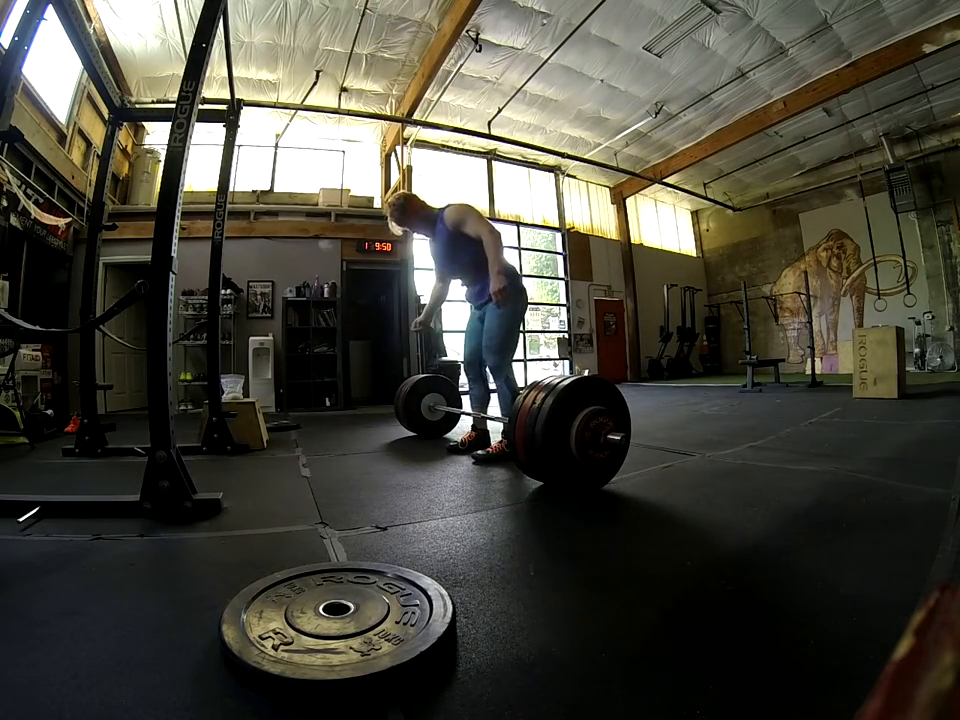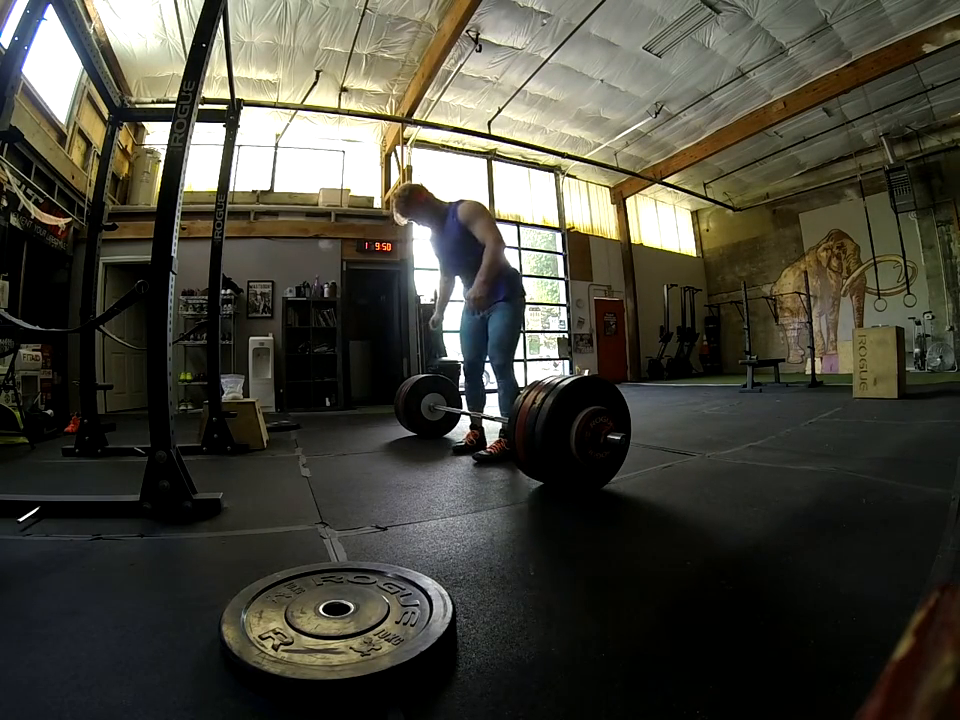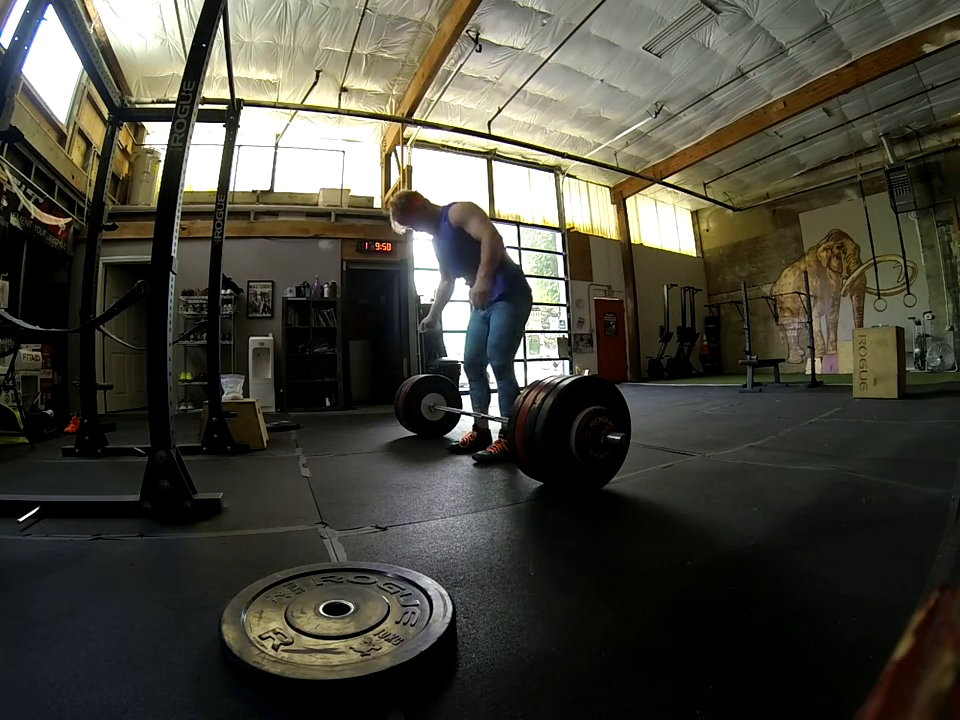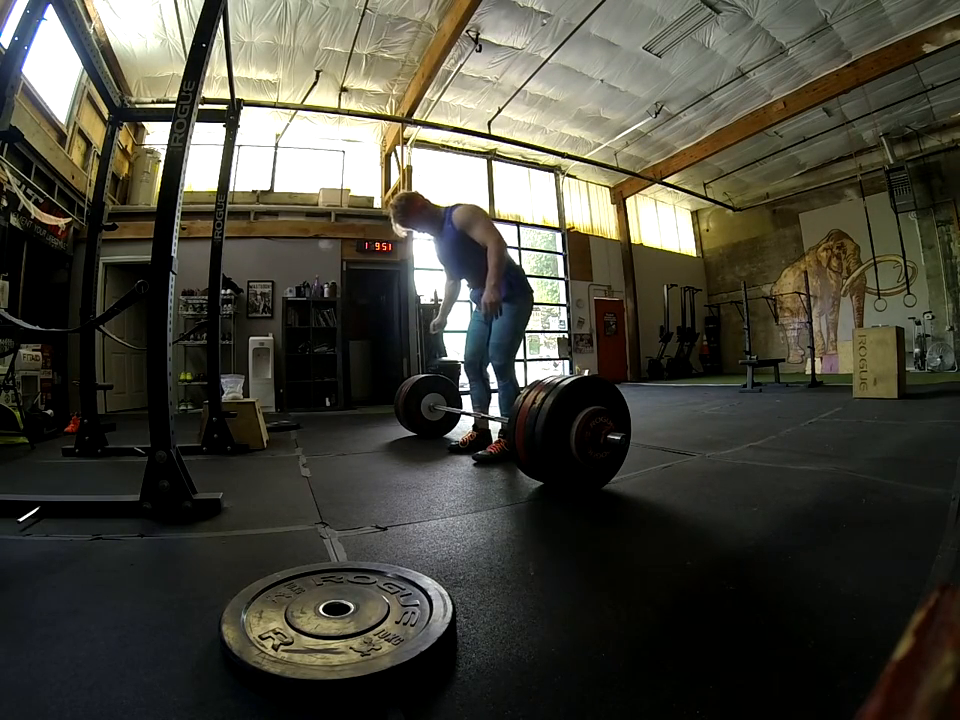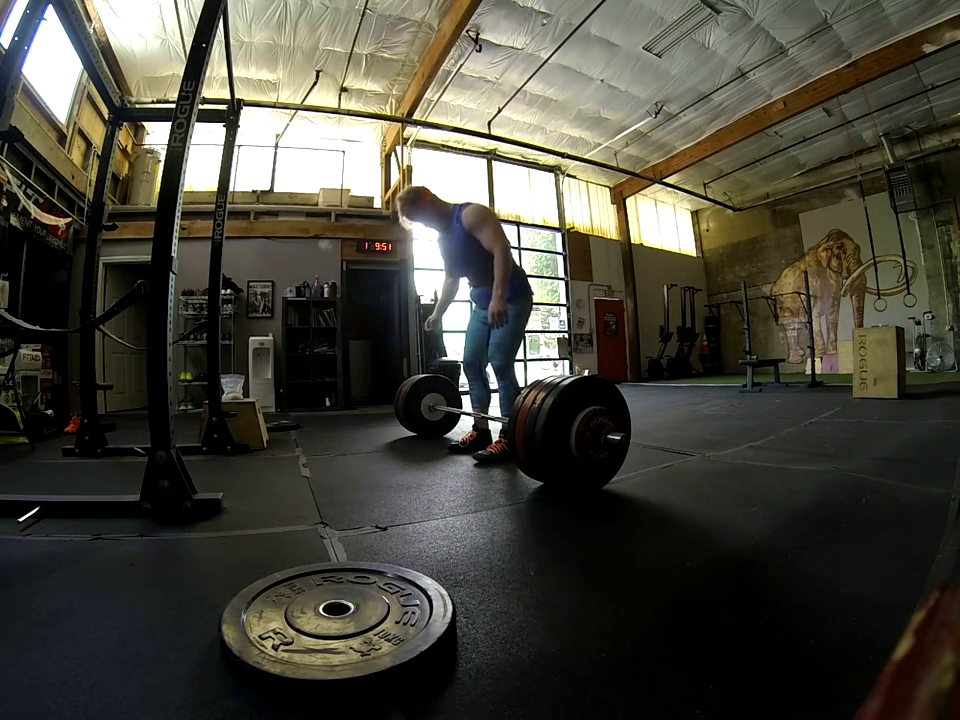
dt=0.3s
person 1, frame 1
left shoulder: (453, 215)
right shoulder: (435, 241)
left elbow: (490, 233)
right elbow: (441, 283)
left wrist: (497, 276)
right wrist: (426, 316)
left hip: (502, 295)
right hip: (480, 302)
left knee: (497, 363)
right knee: (472, 364)
right ankle: (479, 431)
person 1, frame 2
left shoulder: (466, 210)
right shoulder: (436, 237)
left elbow: (495, 243)
right elbow: (446, 276)
left wrist: (480, 284)
right wrist: (438, 311)
left hip: (504, 298)
right hip: (474, 303)
left knee: (500, 364)
right knee: (471, 366)
left ankle: (508, 438)
right ankle: (477, 431)
person 1, frame 3
left shoulder: (459, 212)
right shoulder: (438, 240)
left elbow: (492, 237)
right elbow: (447, 280)
left wrist: (482, 279)
right wrist: (433, 315)
left hip: (508, 295)
right hip: (482, 302)
left knee: (499, 363)
right knee: (473, 364)
left ankle: (508, 439)
right ankle: (481, 432)
person 1, frame 4
left shoulder: (463, 215)
right shoulder: (439, 241)
left elbow: (496, 243)
right elbow: (453, 280)
left wrist: (492, 288)
right wrist: (442, 315)
left hip: (509, 296)
right hip: (483, 302)
left knee: (500, 363)
right knee: (473, 363)
left ankle: (507, 439)
right ankle: (481, 431)
person 1, frame 5
left shoulder: (471, 214)
right shoulder: (443, 237)
left elbow: (501, 251)
right elbow: (452, 277)
left wrist: (499, 297)
right wrist: (438, 313)
left hip: (510, 299)
right hip: (482, 303)
left knee: (499, 363)
right knee: (472, 364)
left ankle: (508, 439)
right ankle: (481, 431)
